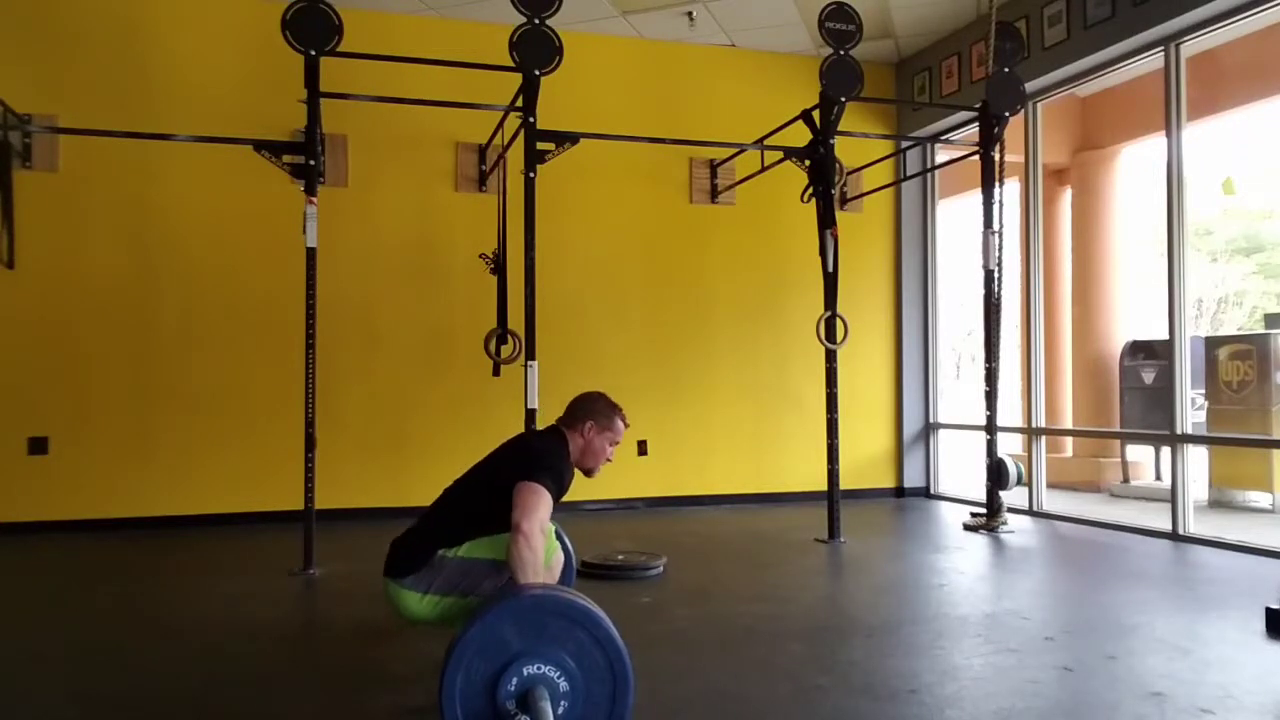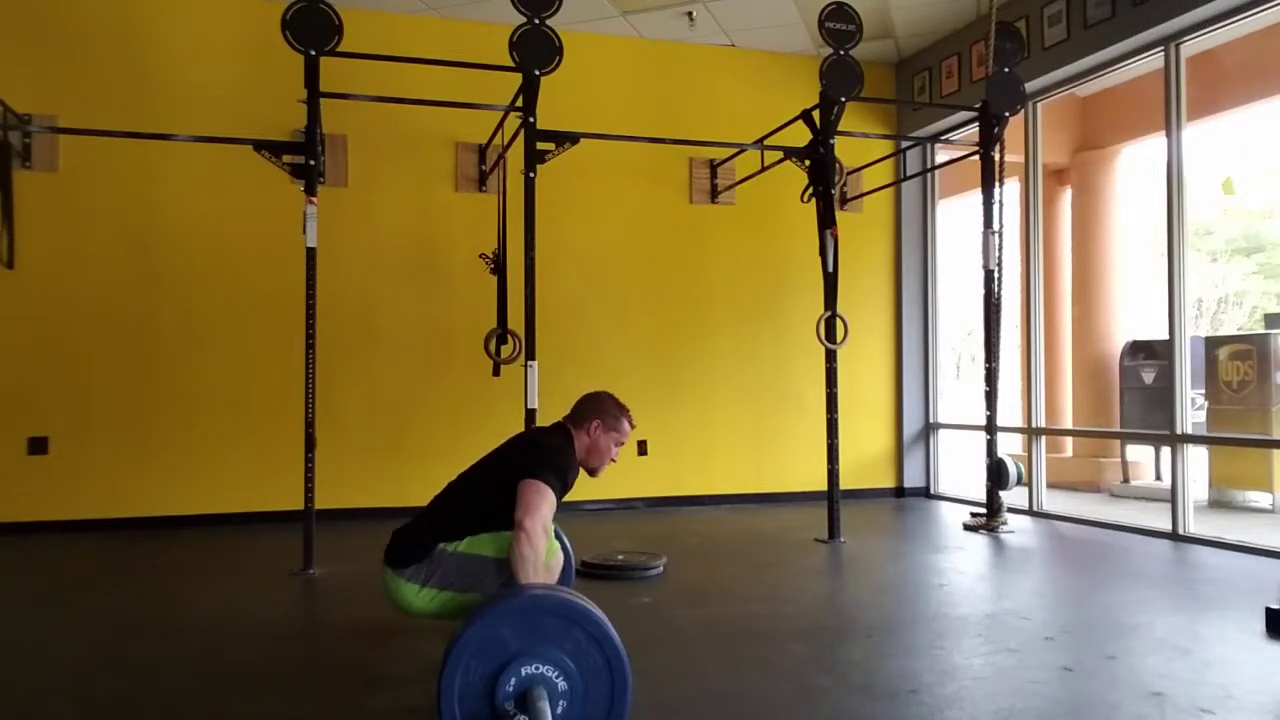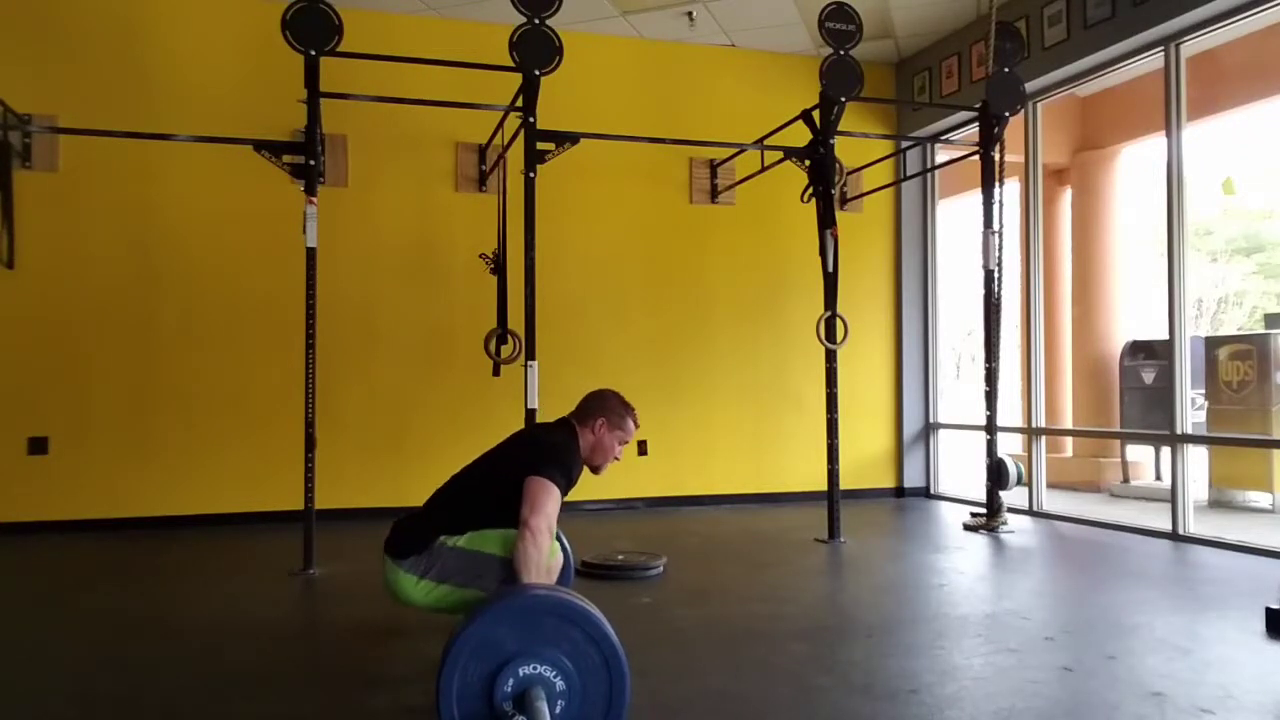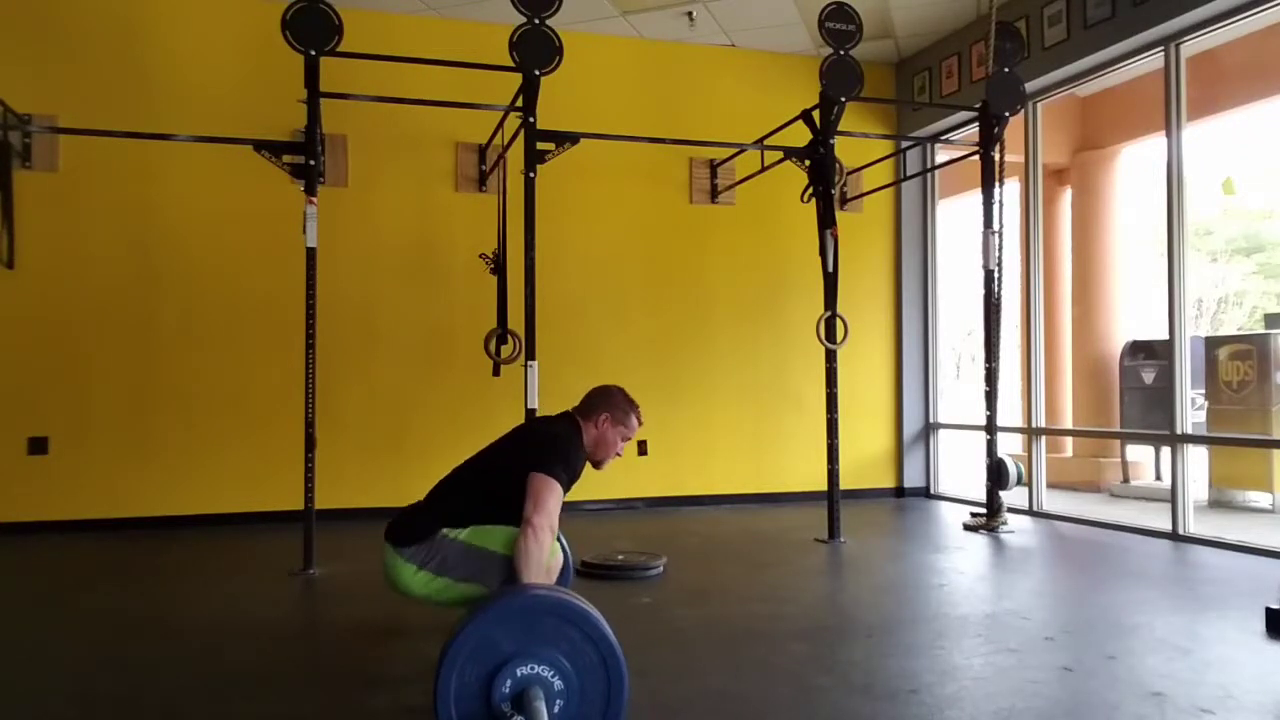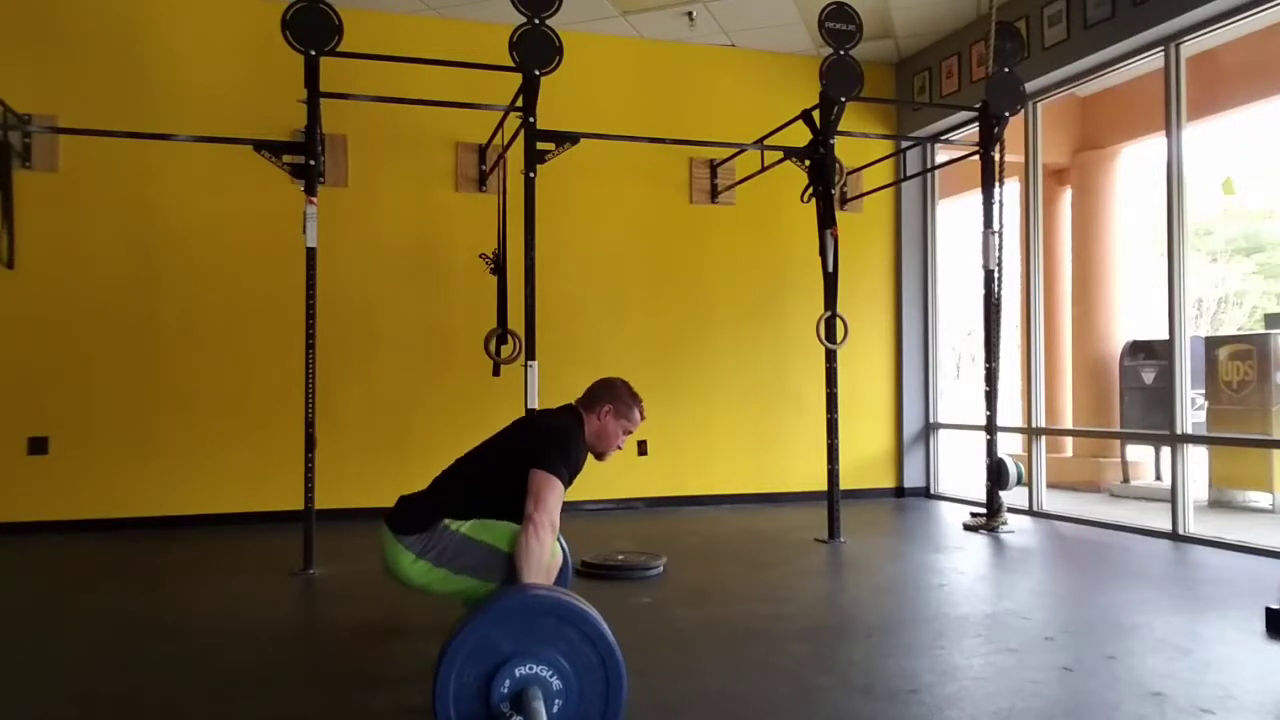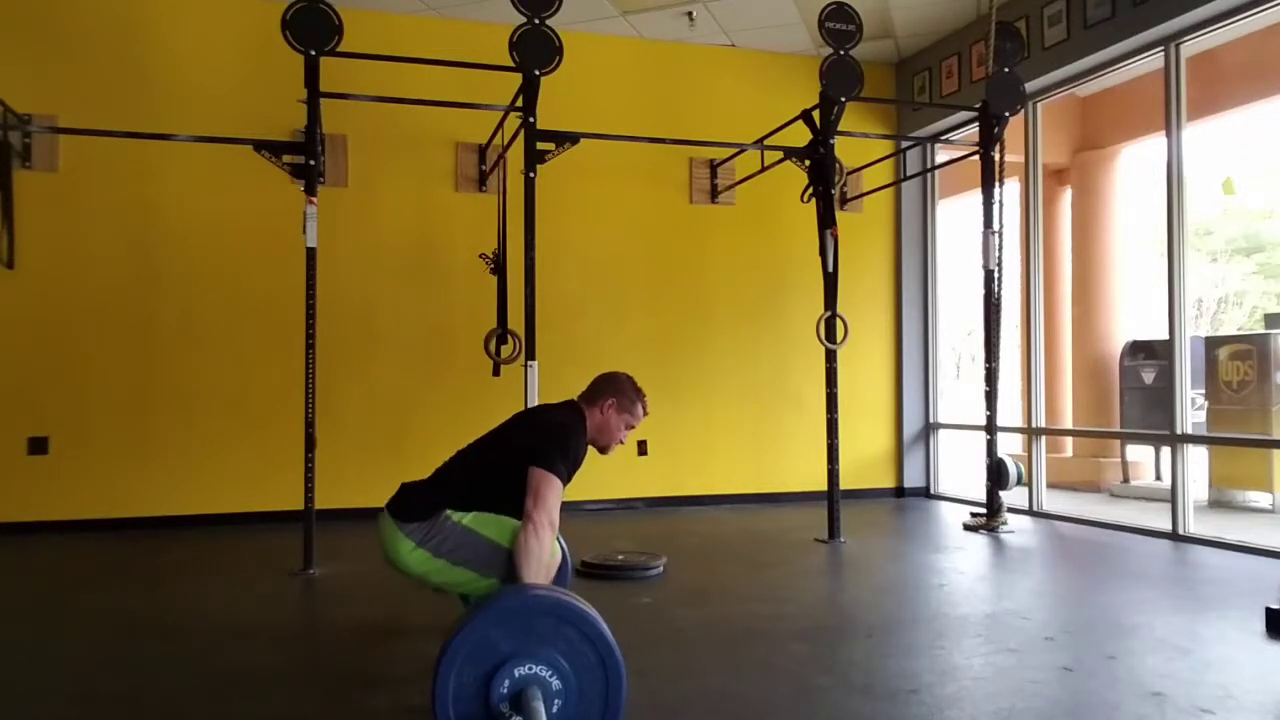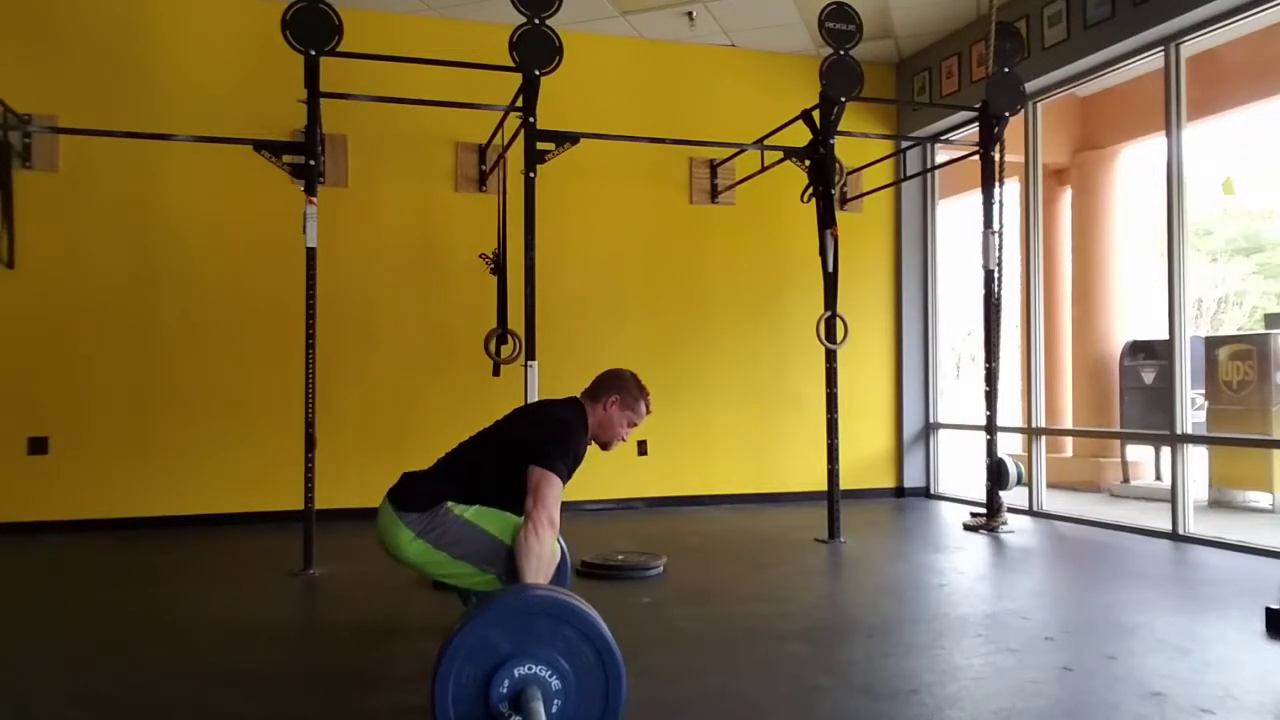
dt=0.1s
person 1, frame 1
left shoulder: (541, 448)
right shoulder: (551, 458)
right elbow: (527, 529)
left hip: (422, 569)
right hip: (420, 578)
right knee: (546, 554)
person 1, frame 2
left shoulder: (546, 445)
right shoulder: (556, 455)
right elbow: (530, 528)
left hip: (418, 560)
right hip: (419, 570)
right knee: (546, 557)
person 1, frame 3
left shoulder: (549, 441)
right shoulder: (561, 452)
right elbow: (536, 527)
left hip: (420, 552)
right hip: (420, 562)
right knee: (546, 557)
person 1, frame 4
left shoulder: (553, 434)
right shoulder: (564, 446)
right elbow: (539, 524)
left hip: (419, 540)
right hip: (418, 550)
right knee: (544, 560)
person 1, frame 5
left shoulder: (555, 428)
right shoulder: (565, 439)
right elbow: (540, 522)
left hip: (419, 530)
right hip: (419, 539)
right knee: (543, 558)
person 1, frame 6
left shoulder: (557, 423)
right shoulder: (565, 434)
right elbow: (541, 521)
left hip: (417, 518)
right hip: (419, 528)
right knee: (543, 557)
person 1, frame 7
left shoulder: (558, 419)
right shoulder: (566, 431)
right elbow: (542, 521)
left hip: (419, 511)
right hip: (419, 519)
right knee: (540, 554)
